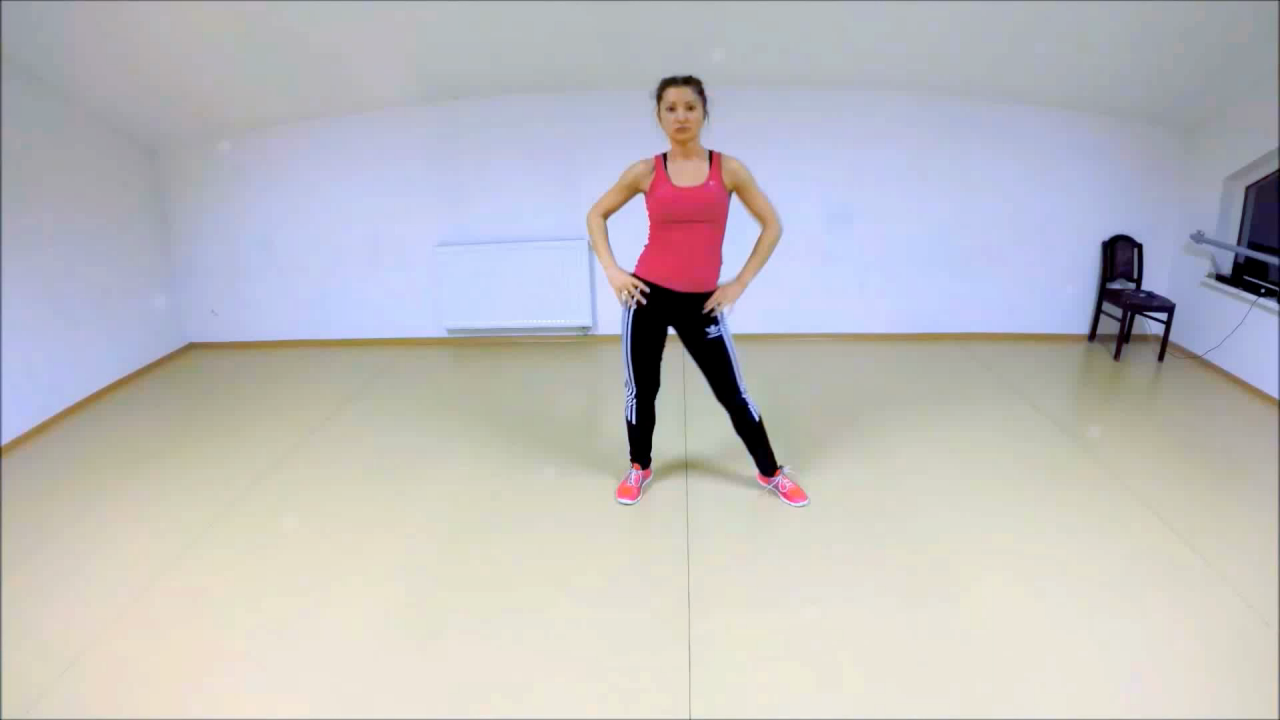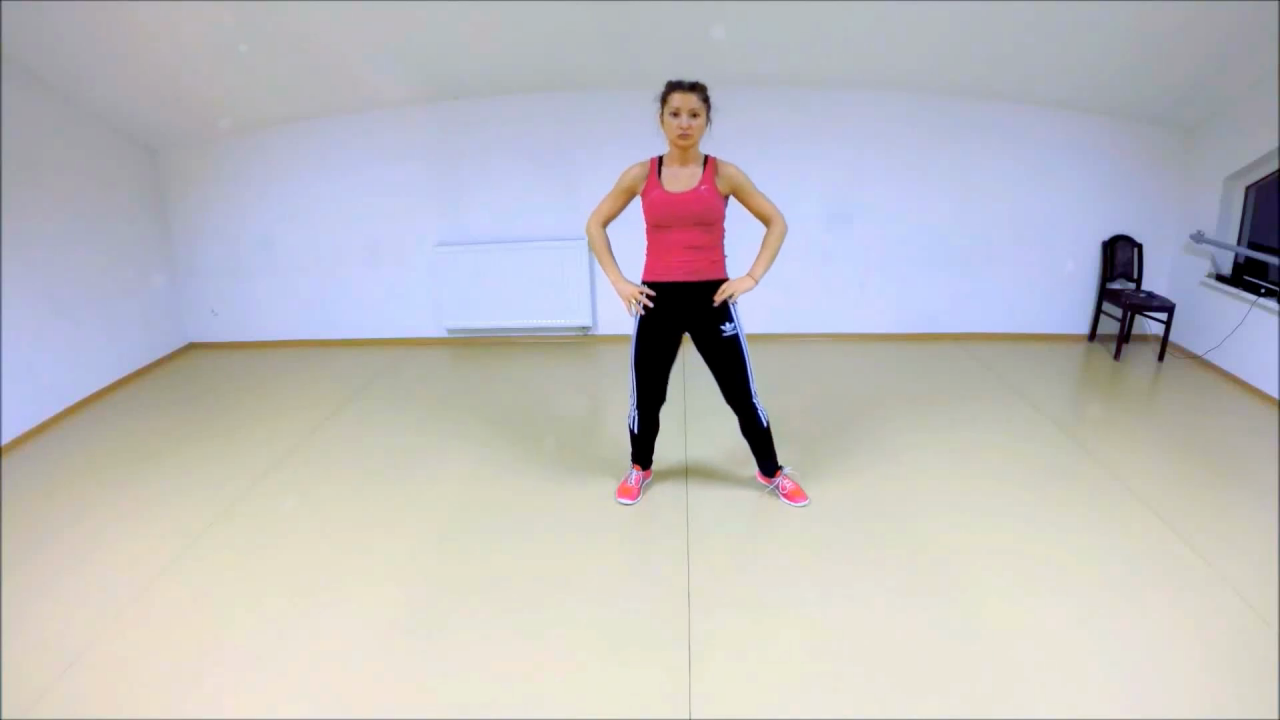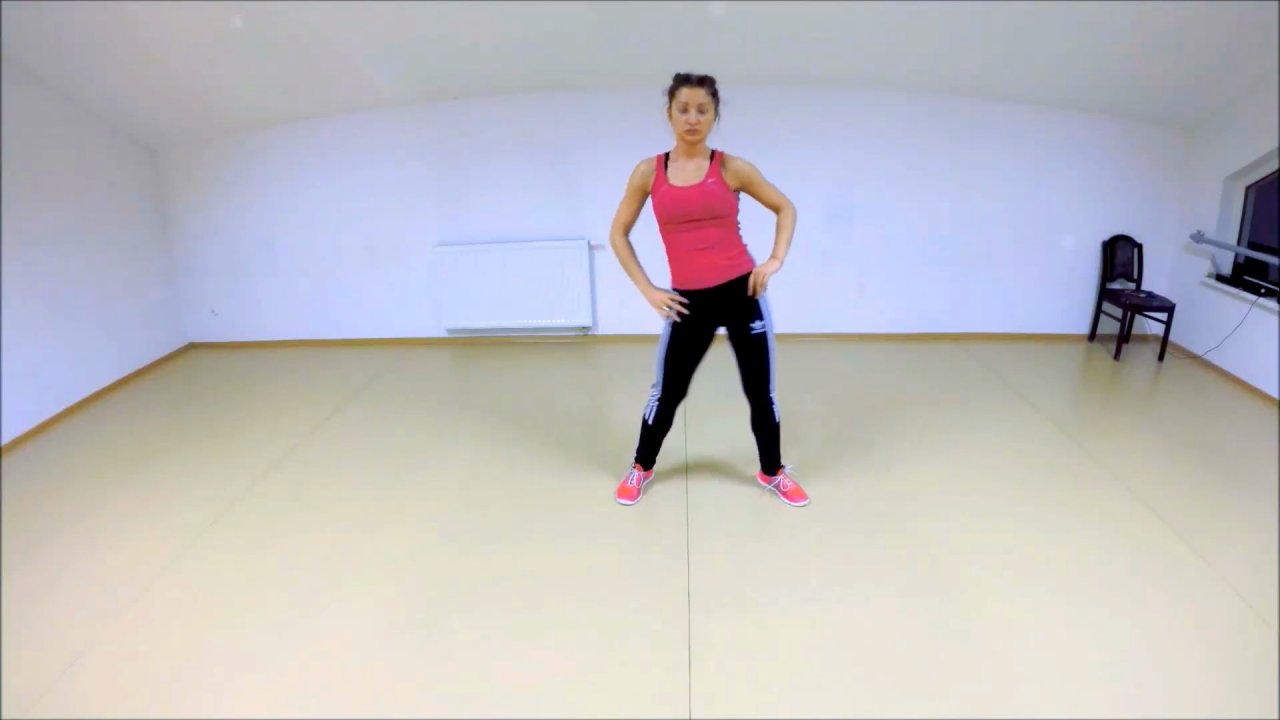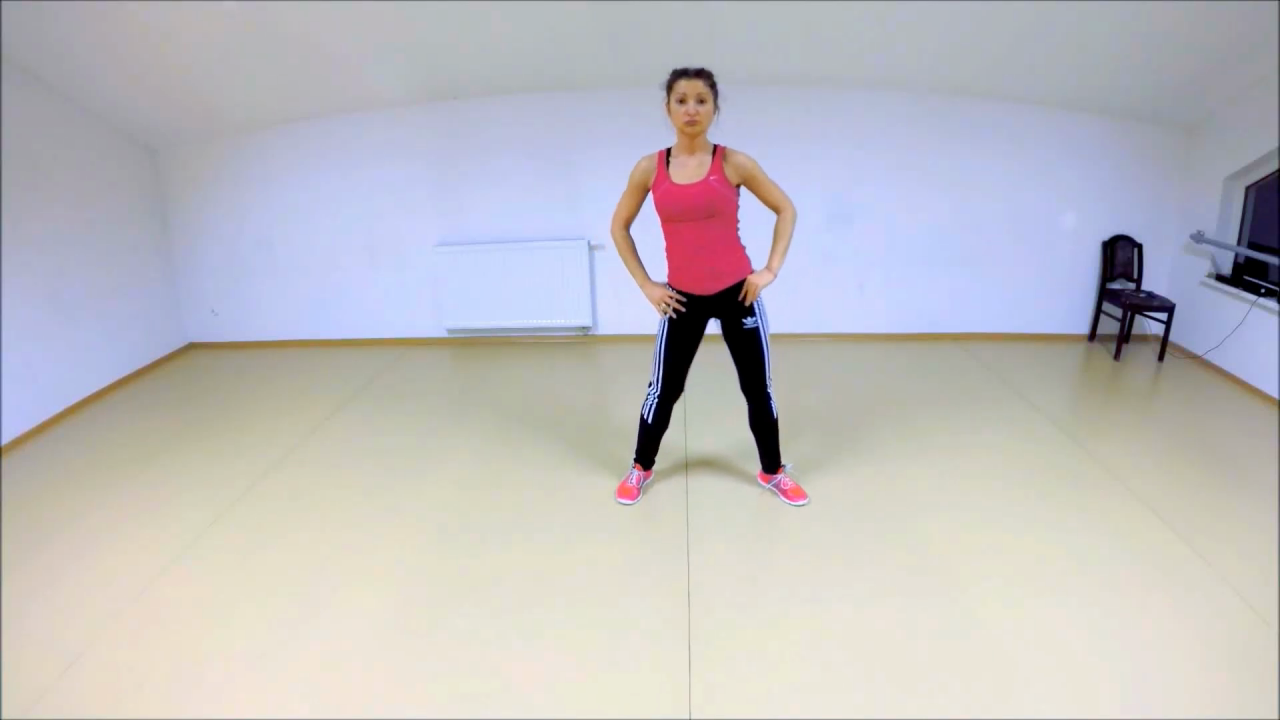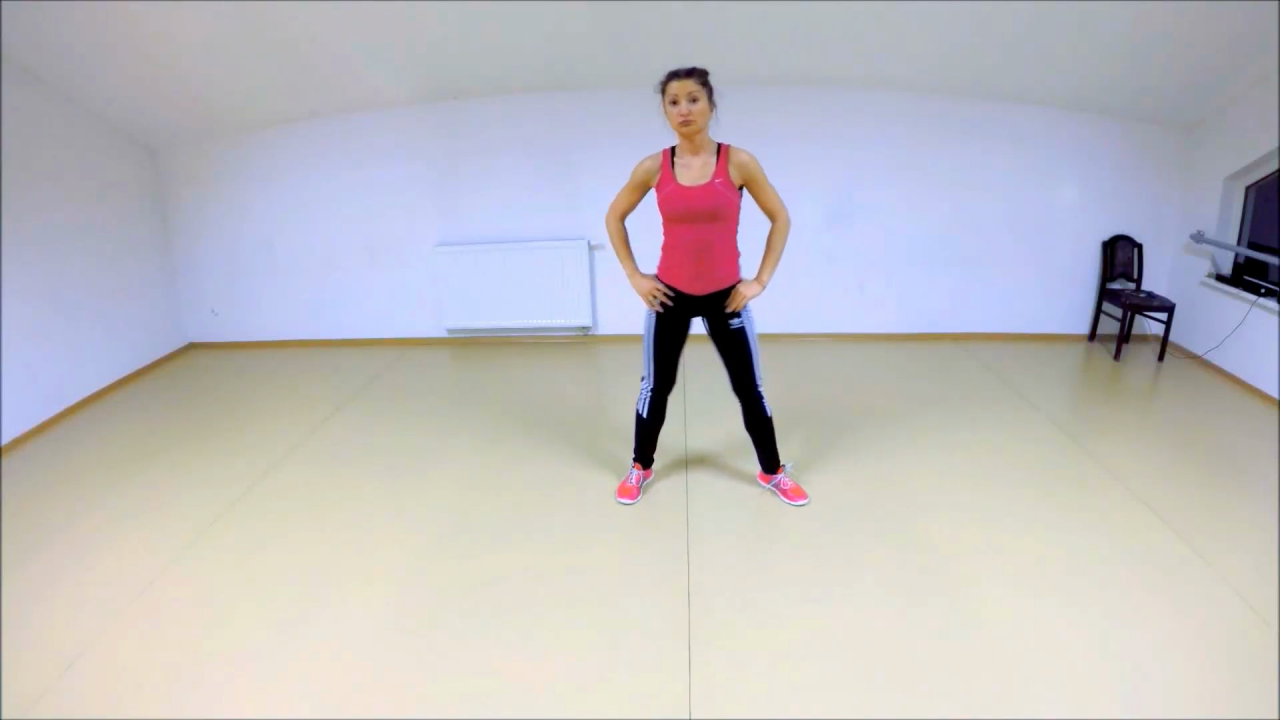
dt=0.4s
person 1, frame 1
left shoulder: (729, 168)
right shoulder: (645, 171)
left elbow: (772, 225)
right elbow: (597, 215)
left wrist: (740, 283)
right wrist: (611, 269)
left hip: (701, 302)
right hip: (647, 294)
left knee: (732, 393)
right knee: (641, 389)
left ankle: (770, 472)
right ankle: (639, 466)
person 1, frame 2
left shoulder: (724, 173)
right shoulder: (641, 175)
left elbow: (776, 222)
right elbow: (596, 224)
left wrist: (752, 278)
right wrist: (617, 281)
left hip: (712, 299)
right hip: (658, 300)
left knee: (743, 397)
right knee: (646, 399)
left ankle: (772, 472)
right ankle: (640, 468)
person 1, frame 3
left shoulder: (731, 168)
right shoulder: (647, 171)
left elbow: (785, 207)
right elbow: (619, 234)
left wrist: (776, 258)
right wrist: (648, 290)
left hip: (742, 292)
right hip: (690, 301)
left knee: (761, 392)
right knee: (667, 392)
left ankle: (772, 472)
right ankle: (642, 467)
person 1, frame 4
left shoulder: (735, 163)
right shoulder: (649, 168)
left elbow: (786, 210)
right elbow: (619, 227)
left wrist: (771, 269)
right wrist: (646, 285)
left hip: (738, 293)
right hip: (683, 299)
left knee: (758, 388)
right knee: (664, 389)
left ankle: (772, 472)
right ankle: (641, 468)
person 1, frame 5
left shoulder: (739, 161)
right shoulder: (654, 167)
left elbow: (780, 220)
right elbow: (615, 216)
left wrist: (760, 281)
right wrist: (634, 274)
left hip: (724, 296)
right hip: (669, 294)
left knee: (749, 387)
right knee: (656, 383)
left ankle: (772, 472)
right ankle: (641, 467)
